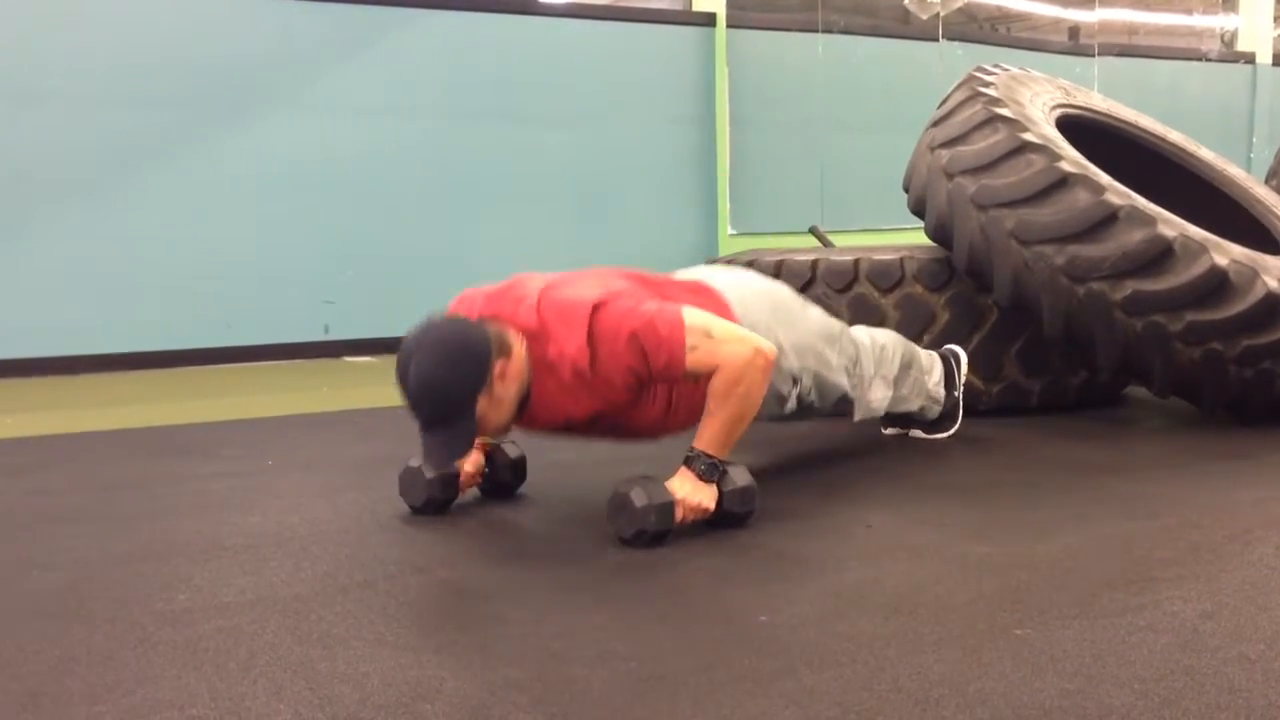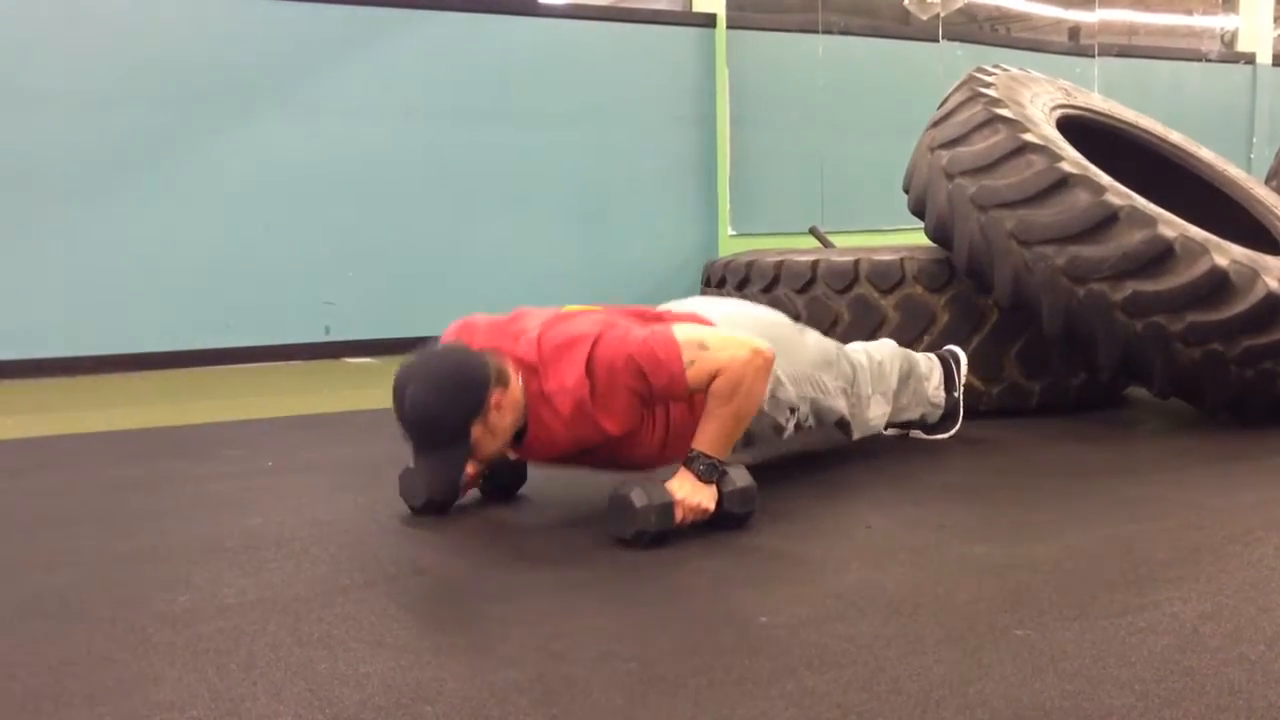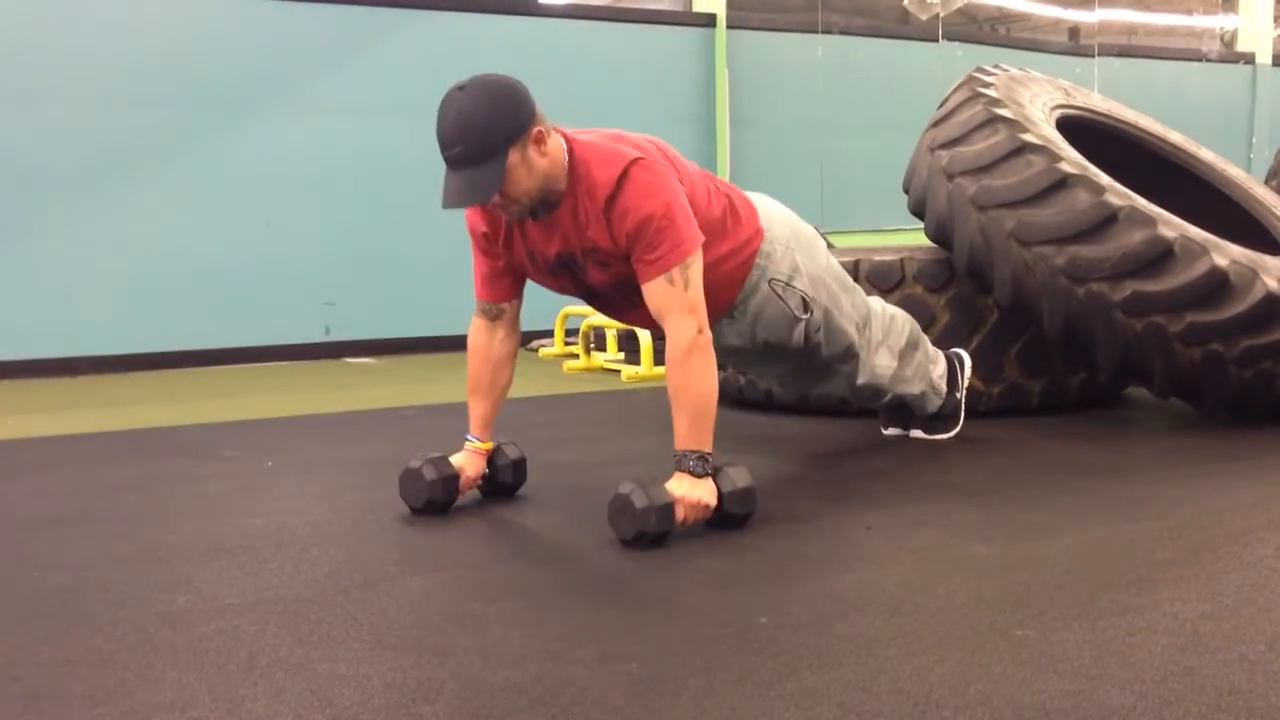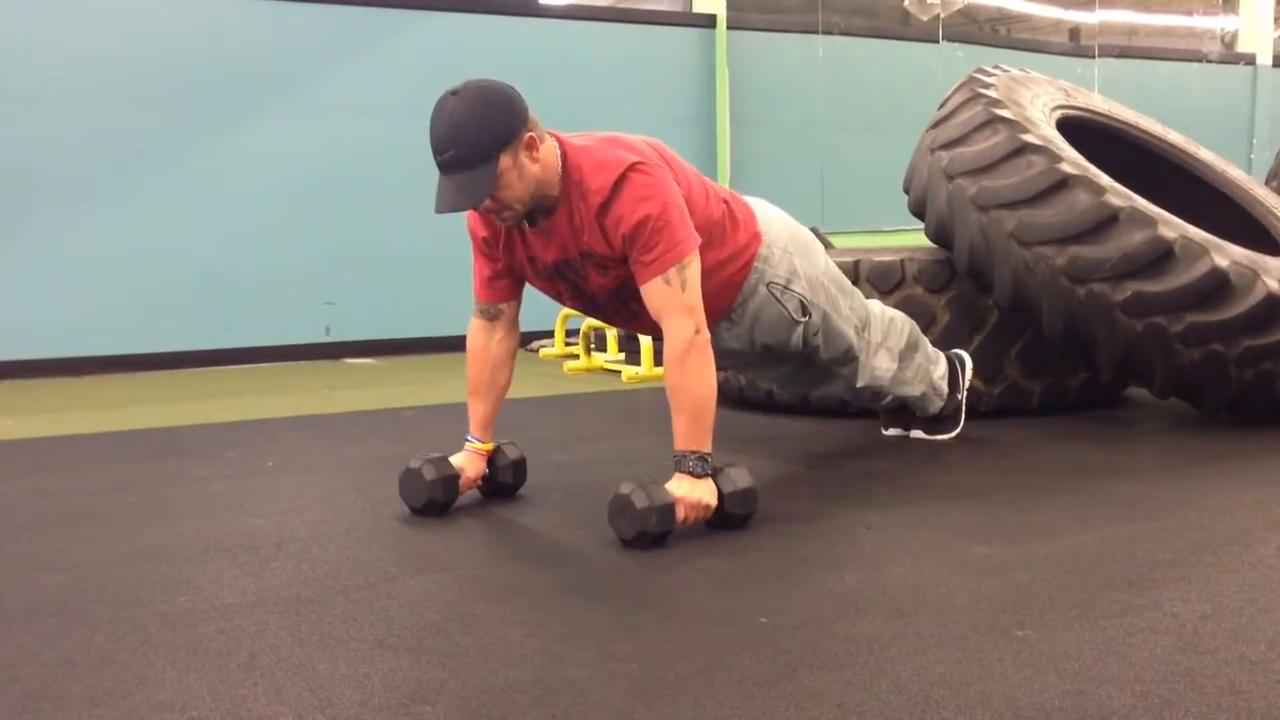
dt=0.5s
person 1, frame 1
left shoulder: (595, 346)
right shoulder: (471, 322)
left elbow: (753, 356)
left wrist: (702, 469)
right wrist: (475, 452)
left hip: (739, 326)
right hip: (680, 311)
left knee: (851, 372)
left ankle: (935, 376)
right ankle: (911, 391)
person 1, frame 2
left shoulder: (591, 377)
right shoulder: (467, 350)
left elbow: (750, 355)
left wrist: (701, 469)
right wrist: (473, 461)
left hip: (739, 359)
right hip: (673, 340)
left knee: (848, 390)
left ankle: (935, 376)
right ankle: (879, 360)
person 1, frame 3
left shoulder: (630, 181)
right shoulder: (492, 212)
left elbow: (689, 332)
right elbow: (495, 324)
left wrist: (694, 467)
right wrist: (478, 443)
left hip: (759, 264)
right hip: (695, 295)
left knee: (862, 348)
left ankle: (939, 382)
right ankle: (908, 396)
person 1, frame 4
left shoulder: (626, 184)
right shoulder: (491, 215)
left elbow: (686, 331)
right elbow: (493, 325)
left wrist: (693, 468)
right wrist: (477, 445)
left hip: (759, 269)
right hip: (711, 312)
left knee: (863, 348)
left ankle: (942, 381)
right ankle: (911, 396)
